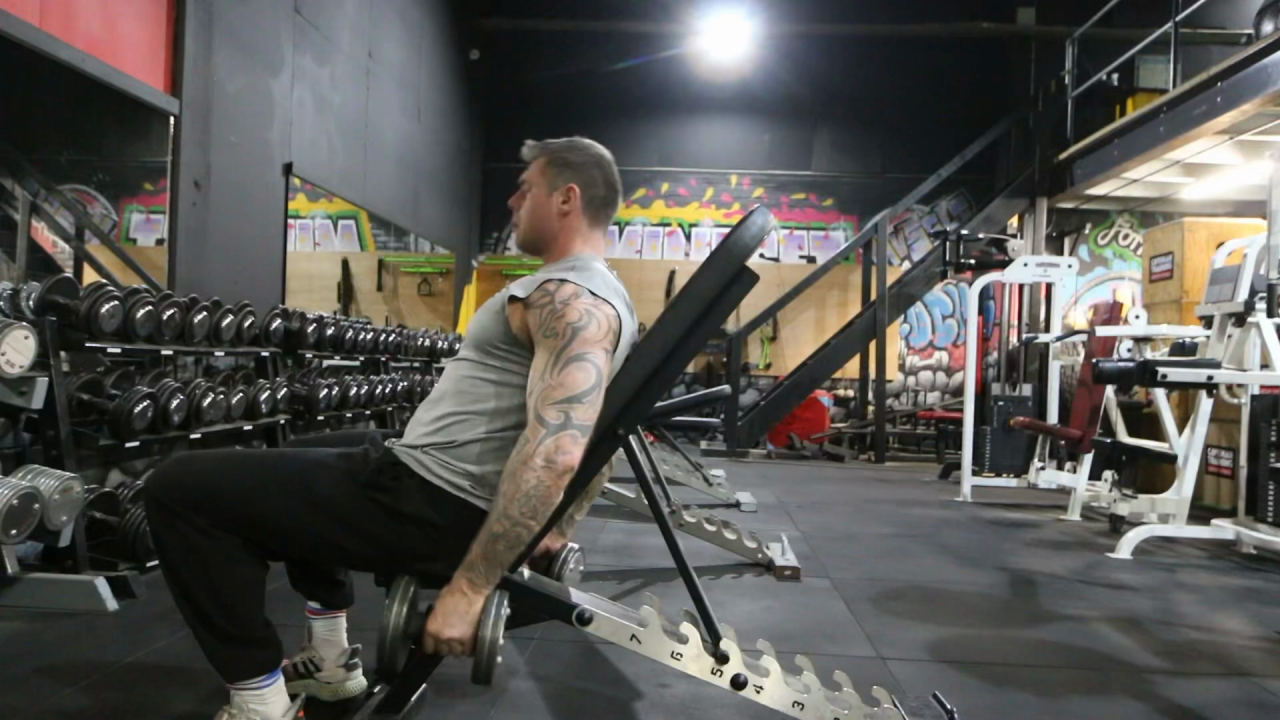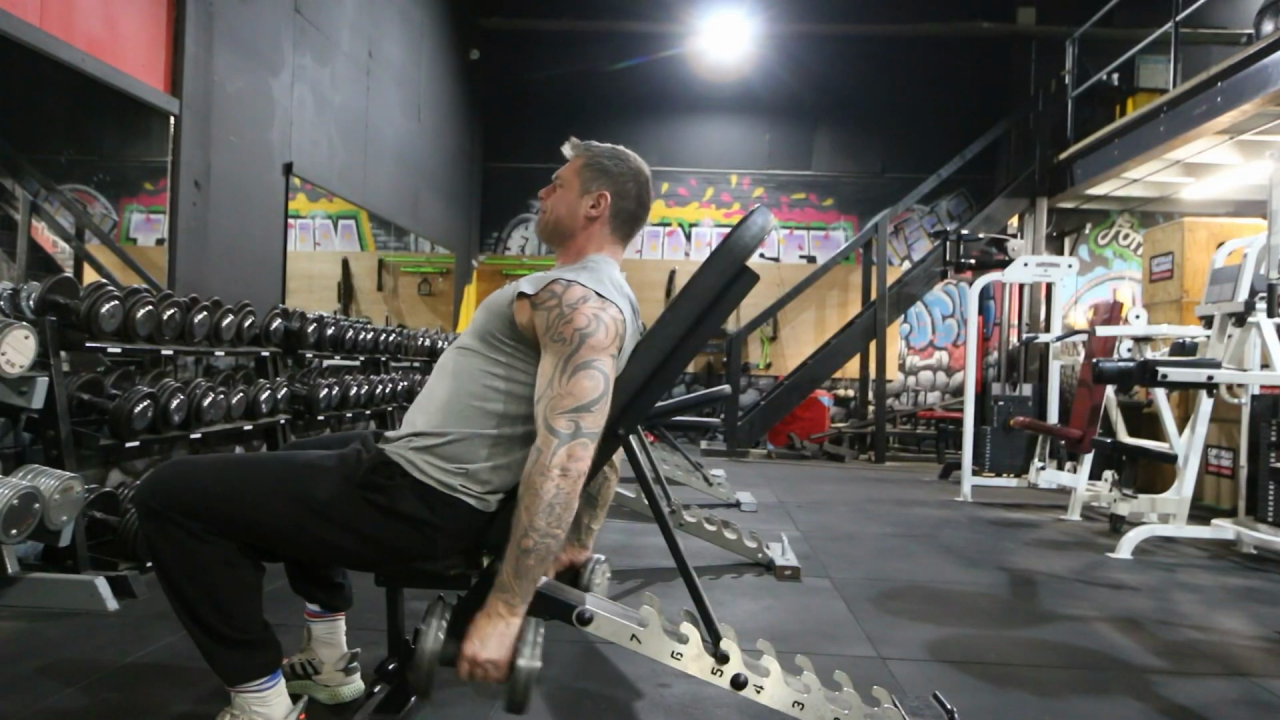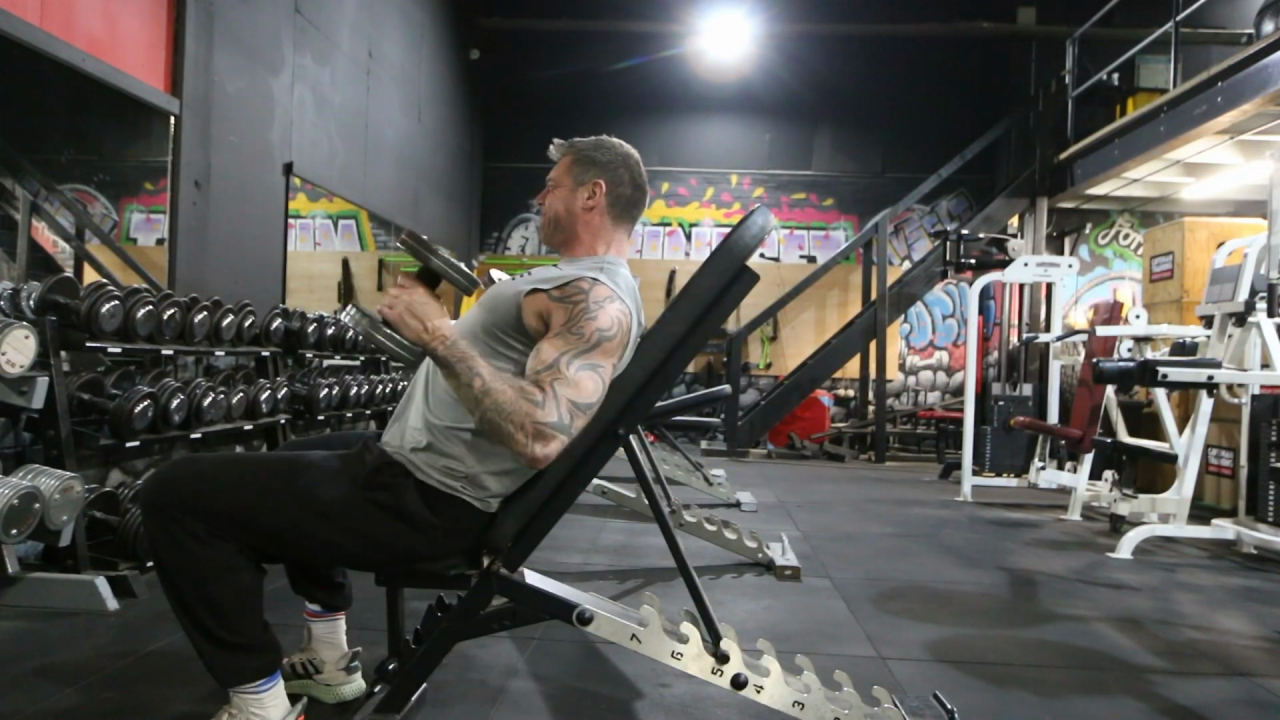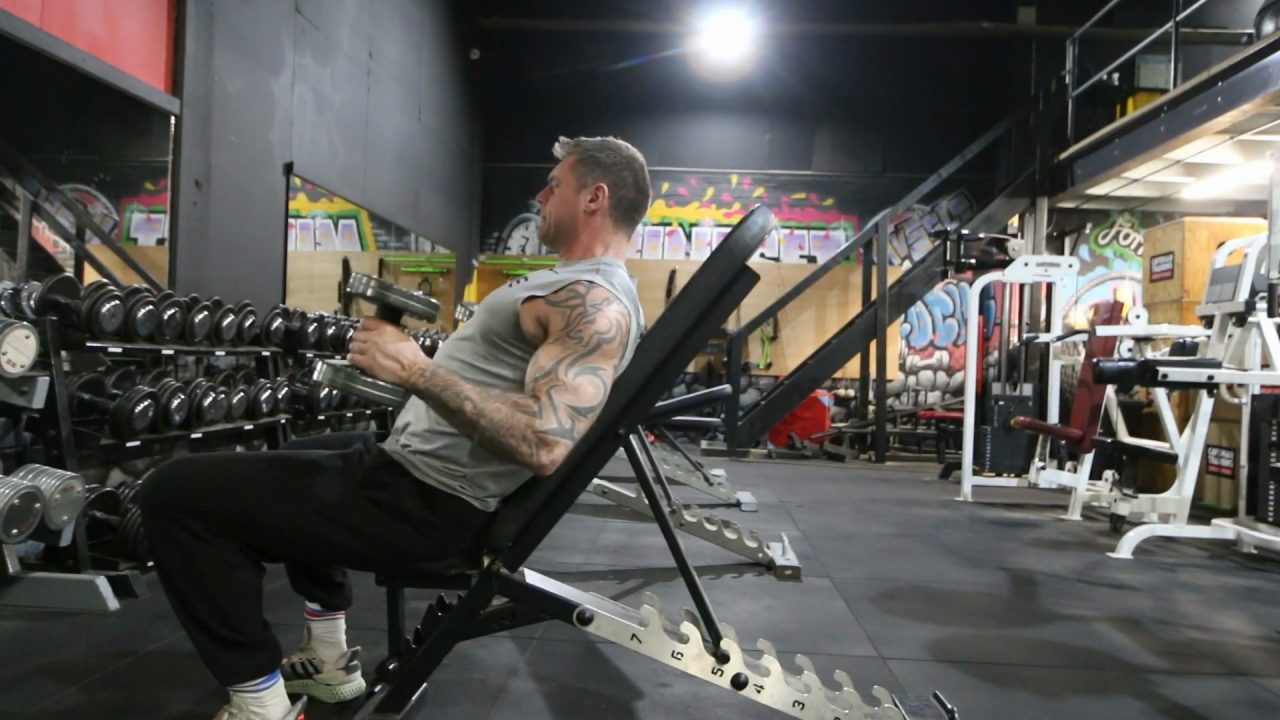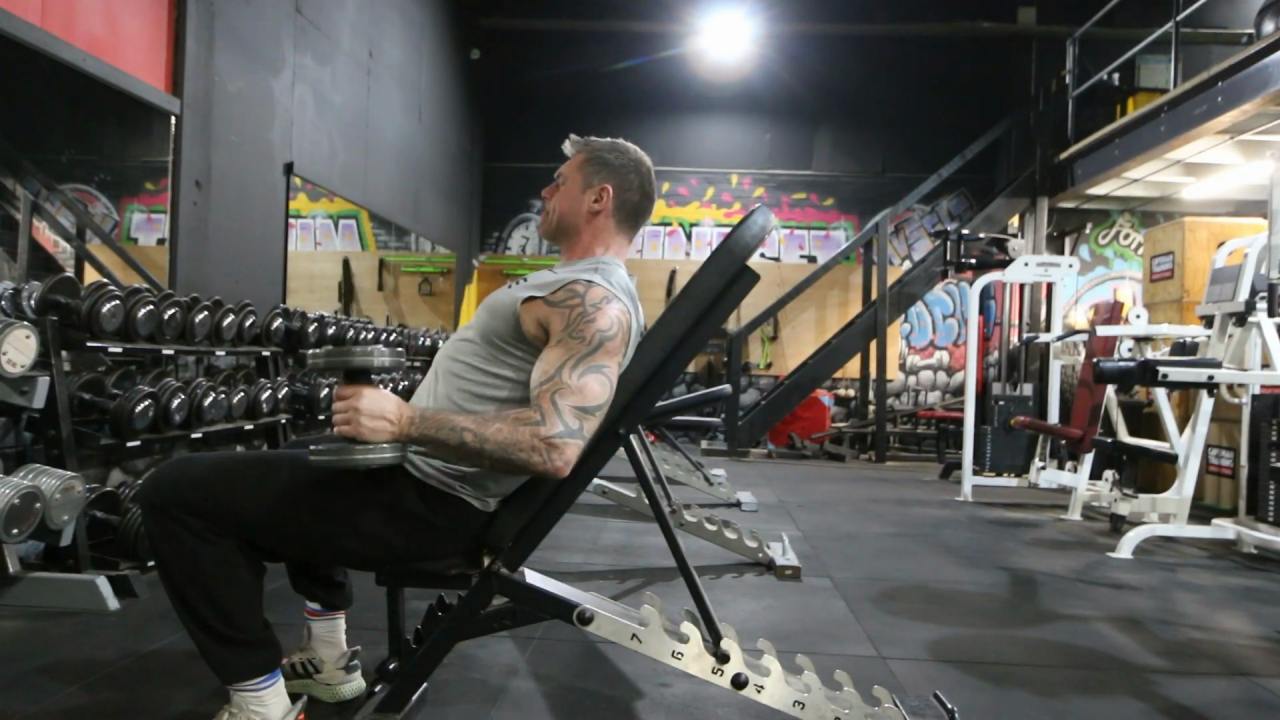
dt=1s
person 1, frame 1
left shoulder: (571, 300)
right shoulder: (590, 296)
left elbow: (554, 452)
right elbow: (585, 442)
left wrist: (468, 587)
right wrist: (558, 531)
left hip: (429, 501)
right hip: (440, 484)
left knee: (180, 488)
right knee: (300, 458)
right ankle: (329, 658)
person 1, frame 2
left shoulder: (578, 300)
right shoulder: (601, 299)
left elbow: (564, 455)
right elbow: (594, 444)
left wrist: (503, 611)
right wrist: (580, 542)
left hip: (421, 499)
right hip: (433, 483)
left knee: (173, 494)
right knee: (293, 464)
right ankle: (328, 661)
person 1, frame 3
left shoulder: (597, 302)
right shoulder: (586, 286)
left elbow: (539, 435)
left wrist: (438, 335)
right wrist: (438, 330)
left hip: (428, 499)
right hip: (427, 473)
left knee: (178, 492)
right knee: (294, 459)
right ankle: (328, 662)
person 1, frame 4
left shoulder: (595, 305)
right shoulder: (583, 286)
left elbow: (544, 442)
left wrist: (416, 370)
left hip: (429, 499)
right hip: (425, 469)
left knee: (177, 493)
right knee: (298, 460)
right ankle: (329, 661)
person 1, frame 5
left shoulder: (593, 304)
right shoulder: (583, 286)
left elbow: (553, 445)
left wrist: (404, 420)
left hip: (430, 498)
right hip: (427, 476)
left knee: (176, 492)
right knee: (299, 464)
right ankle: (328, 660)
